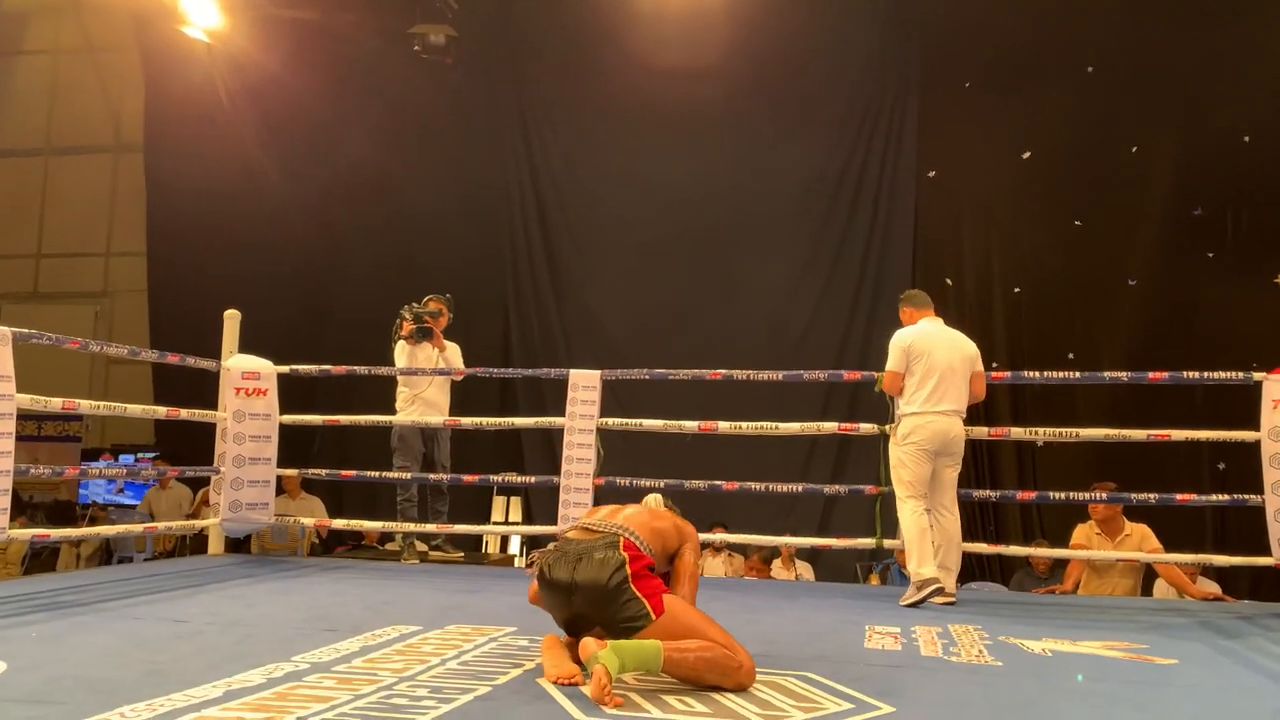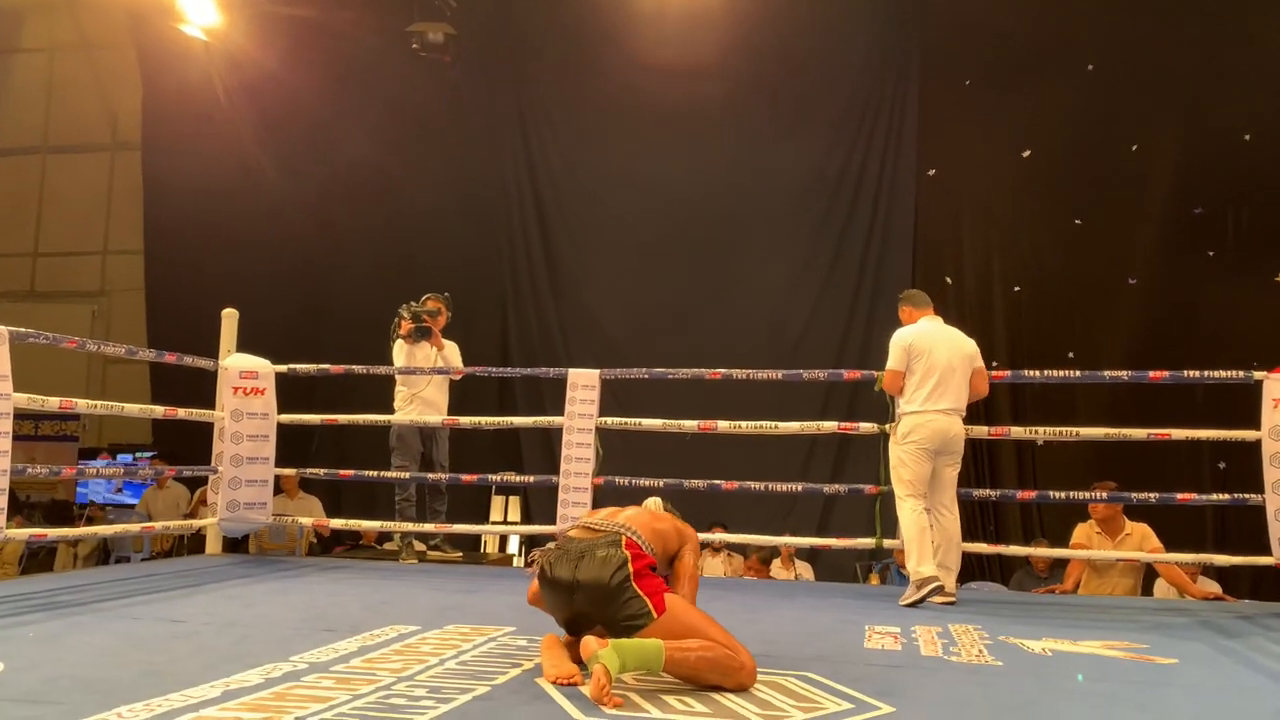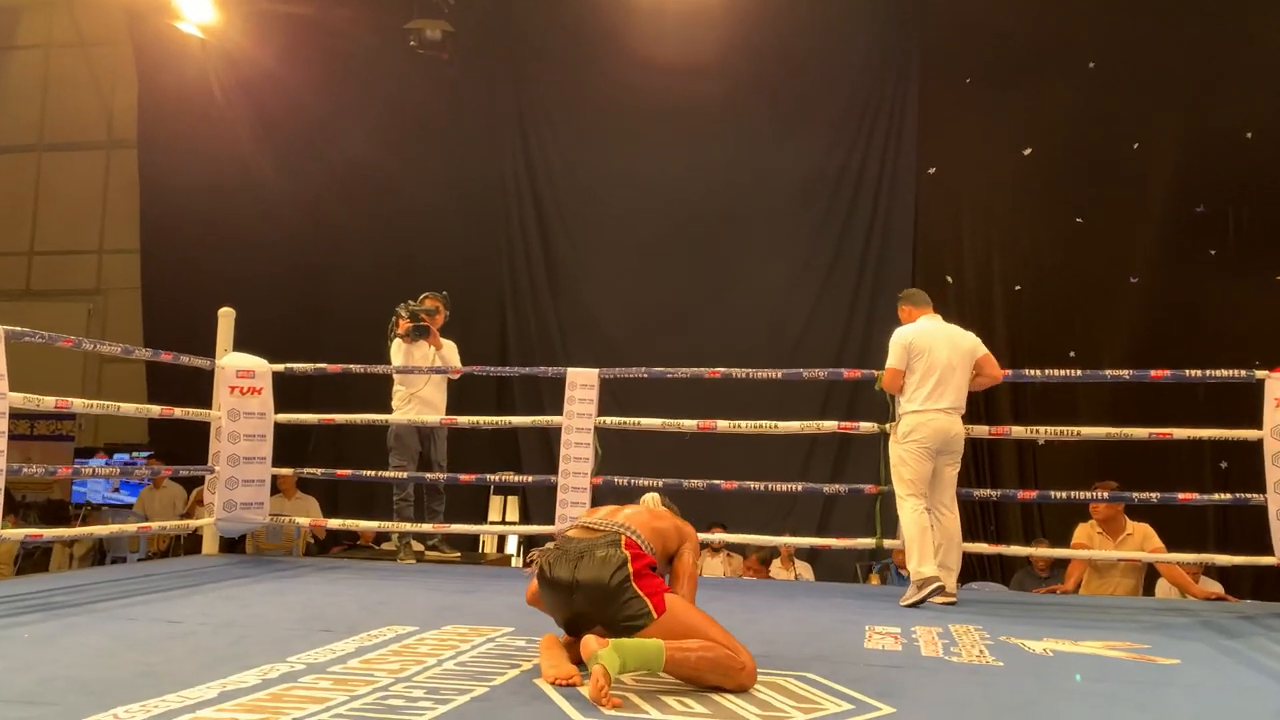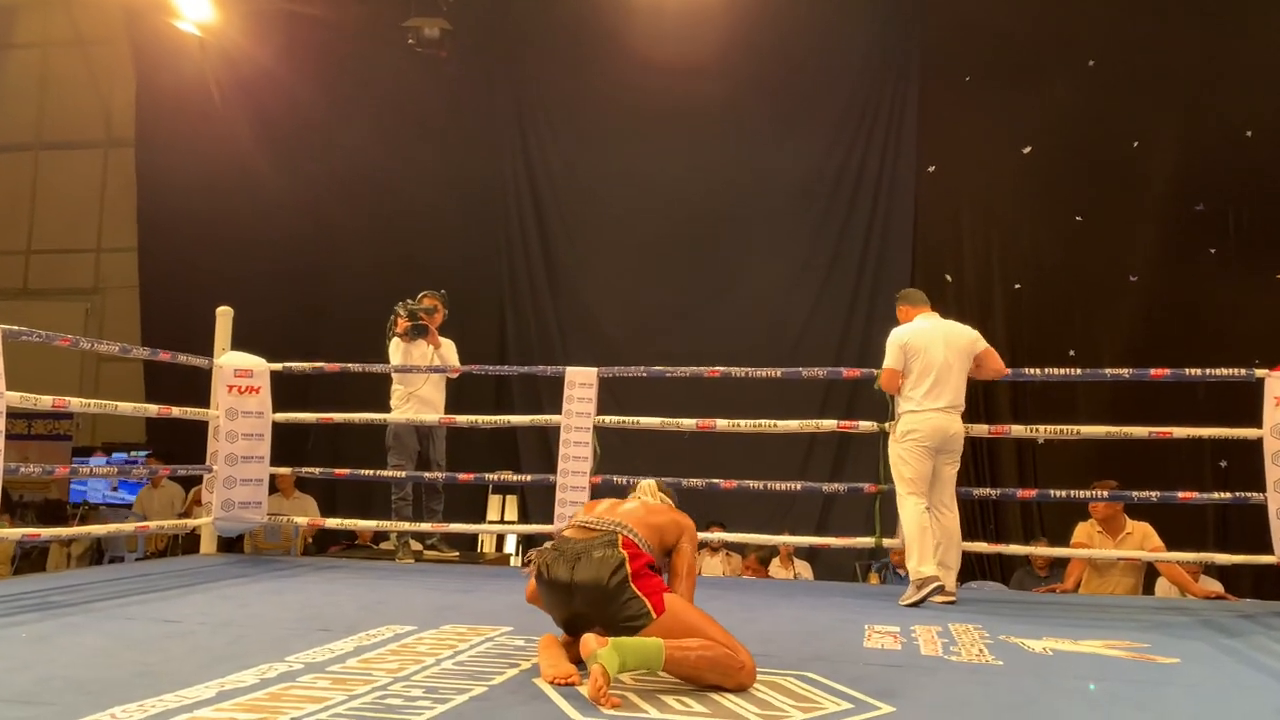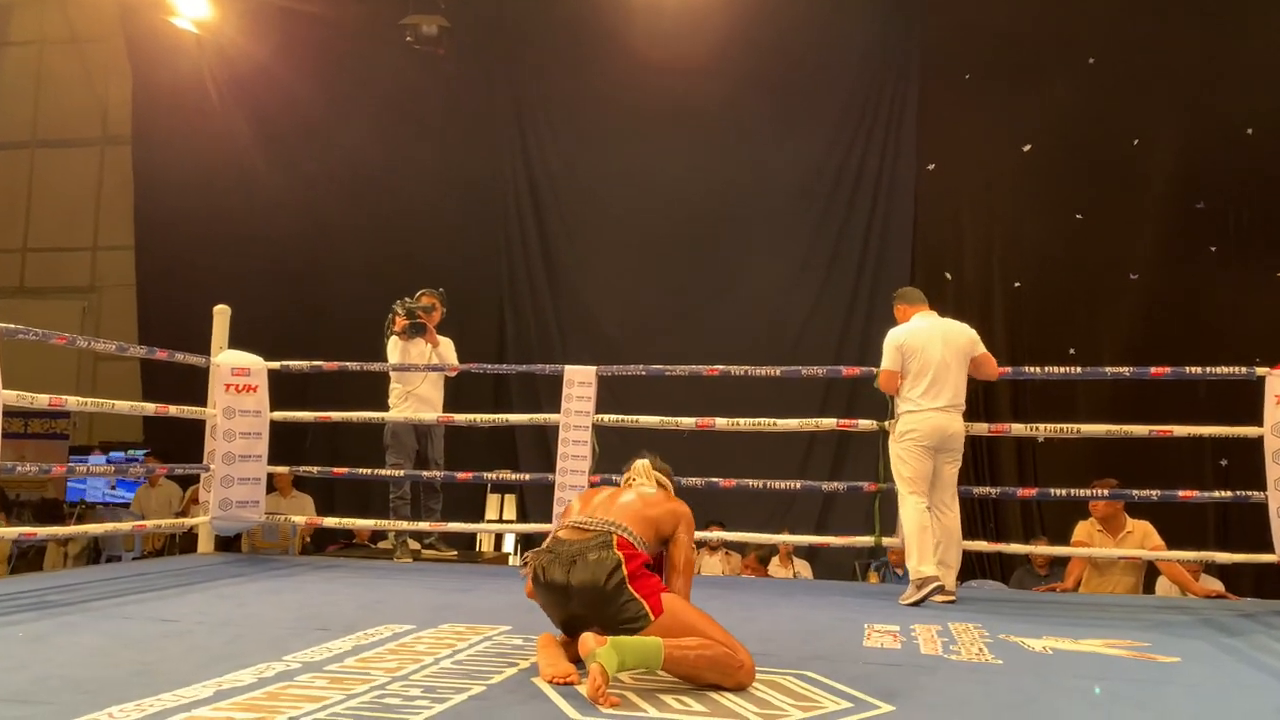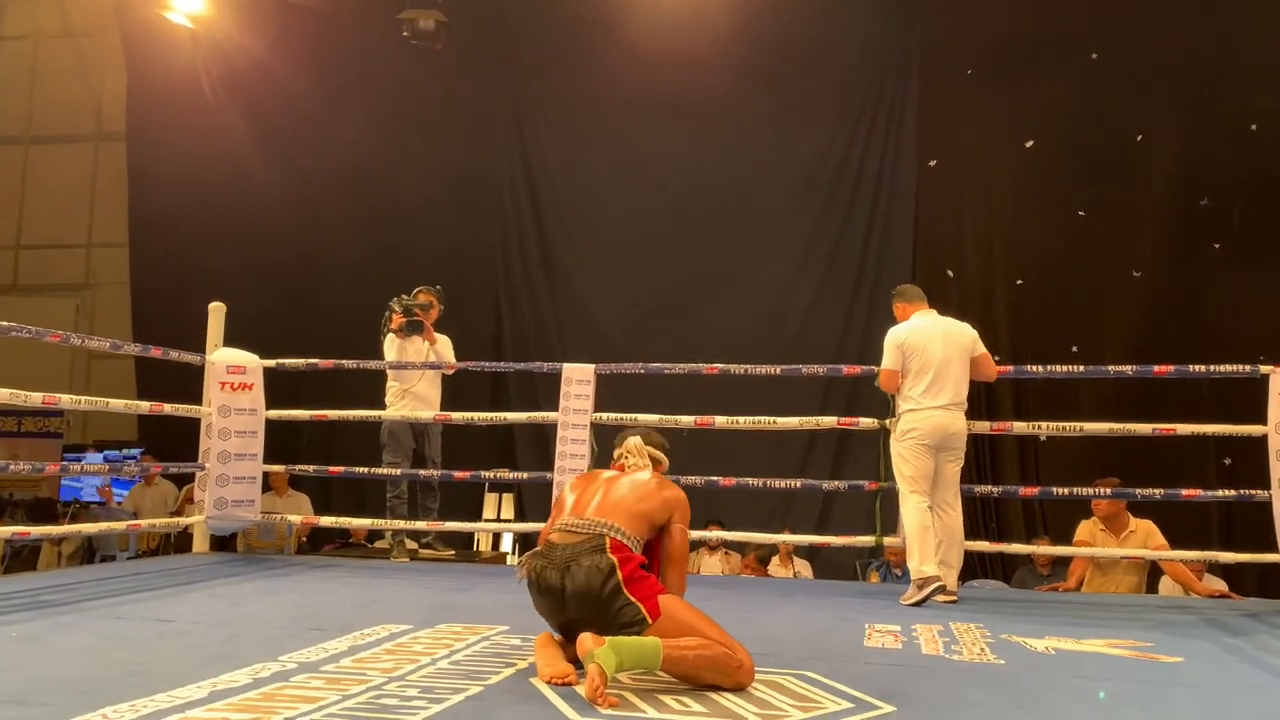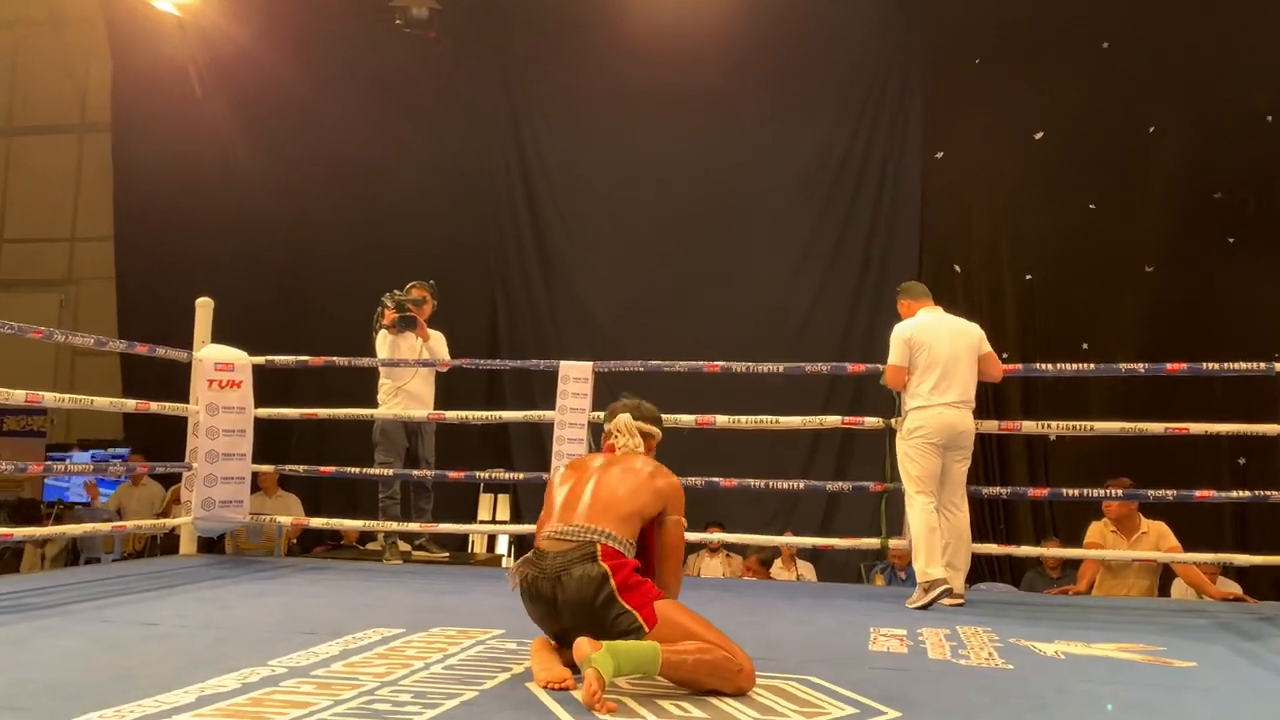
dt=0.1s
person 1, frame 1
left shoulder: (905, 336)
right shoulder: (965, 342)
left elbow: (890, 386)
right elbow: (978, 392)
left hip: (916, 426)
right hip: (953, 428)
left knee: (911, 501)
right knee: (945, 506)
left ankle: (924, 576)
right ankle: (947, 585)
person 1, frame 2
left shoulder: (906, 335)
right shoulder: (965, 340)
left elbow: (891, 385)
right elbow: (981, 389)
left hip: (916, 425)
right hip: (953, 427)
left knee: (911, 501)
right knee: (945, 506)
left ankle: (923, 575)
right ankle: (946, 584)
person 1, frame 3
left shoulder: (905, 333)
right shoulder: (965, 337)
left elbow: (890, 383)
right elbow: (995, 375)
left hip: (917, 424)
right hip: (952, 425)
left knee: (912, 500)
right knee: (945, 504)
left ankle: (925, 575)
right ankle: (948, 584)
person 1, frame 4
left shoulder: (902, 333)
right shoulder: (964, 333)
left elbow: (887, 383)
right elbow: (998, 367)
left hip: (916, 423)
right hip: (952, 424)
left knee: (913, 499)
right knee: (945, 503)
left ankle: (925, 575)
right ankle: (947, 583)
person 1, frame 5
left shoulder: (899, 334)
right shoulder: (963, 331)
left elbow: (886, 384)
right elbow: (991, 372)
left hip: (915, 422)
right hip: (952, 423)
left knee: (913, 499)
right knee: (946, 503)
left ankle: (924, 574)
right ankle: (947, 582)
person 1, frame 6
left shoulder: (900, 332)
right shoulder: (963, 330)
left elbow: (887, 383)
right elbow: (990, 373)
left hip: (917, 421)
right hip: (954, 422)
left knee: (914, 498)
right knee: (948, 502)
left ankle: (925, 575)
right ankle: (948, 582)
person 1, frame 7
left shoulder: (906, 329)
right shoulder: (969, 328)
left elbow: (893, 381)
right elbow: (995, 373)
left hip: (923, 419)
right hip: (962, 419)
left knee: (921, 498)
right knee: (955, 502)
left ankle: (932, 577)
right ankle: (955, 584)
person 2, frame 1
left shoulder: (451, 348)
right shoulder: (405, 344)
left elbow: (459, 374)
right elbow: (405, 378)
left wrist: (440, 346)
right wrist: (410, 342)
left hip: (439, 423)
right hip: (409, 421)
left knee: (440, 483)
right knee: (408, 484)
left ankle: (438, 539)
right ankle: (408, 543)
person 2, frame 2
left shoulder: (449, 347)
right shoulder: (404, 343)
left elbow: (458, 373)
right elbow: (403, 378)
left wrist: (438, 345)
right wrist: (408, 341)
left hip: (437, 422)
right hip: (407, 420)
left knee: (438, 482)
right knee: (406, 484)
left ankle: (436, 539)
right ankle: (406, 542)
person 2, frame 3
left shoulder: (447, 346)
right shoulder: (401, 342)
left elbow: (456, 372)
right elbow: (401, 377)
left wrist: (437, 345)
right wrist: (406, 340)
right hip: (405, 420)
left knee: (436, 482)
right knee: (404, 484)
left ankle: (434, 539)
right ankle: (404, 543)
person 2, frame 4
left shoulder: (446, 345)
right shoulder: (400, 341)
left elbow: (454, 372)
right elbow: (400, 376)
left wrist: (435, 344)
right wrist: (405, 340)
right hip: (404, 419)
left knee: (435, 482)
right knee: (402, 483)
left ankle: (432, 538)
right ankle: (403, 542)
person 2, frame 5
left shoulder: (444, 343)
right shoulder: (398, 339)
left elbow: (453, 370)
right elbow: (398, 375)
left wrist: (433, 342)
right wrist: (403, 338)
left hip: (432, 419)
right hip: (402, 418)
left knee: (433, 480)
right knee: (400, 482)
left ankle: (431, 537)
right ankle: (401, 541)
person 2, frame 6
left shoulder: (441, 341)
right shoulder: (395, 337)
left elbow: (450, 368)
right elbow: (395, 373)
left wrist: (431, 340)
right wrist: (400, 336)
left hip: (429, 417)
right hip: (399, 416)
left knee: (430, 479)
right knee: (397, 481)
left ankle: (428, 537)
right ankle: (398, 541)
person 2, frame 7
left shoulder: (435, 337)
right shoulder: (387, 333)
left elbow: (445, 364)
right elbow: (387, 370)
left wrist: (424, 336)
right wrist: (392, 332)
right hip: (392, 414)
left knee: (424, 479)
right knee: (390, 481)
left ankle: (422, 538)
right ankle: (390, 542)
person 3, frame 1
left shoulder: (599, 513)
right shoulder: (683, 529)
right elbow: (682, 607)
left hip: (555, 572)
right hip: (612, 573)
right knee: (740, 670)
left ankle: (565, 647)
right ankle: (613, 653)
person 3, frame 2
left shoulder: (599, 514)
right shoulder: (683, 531)
right elbow: (682, 608)
right hip: (613, 570)
right knee: (741, 670)
left ankle: (563, 647)
right ankle: (612, 652)
person 3, frame 3
left shoulder: (597, 513)
right shoulder: (682, 529)
right elbow: (681, 608)
left hip: (555, 571)
right hip: (613, 571)
right knee: (741, 670)
left ankle: (563, 648)
right ankle: (614, 651)
person 3, frame 4
left shoulder: (593, 507)
right shoulder: (680, 521)
right elbow: (679, 601)
left hip: (554, 570)
right hip: (611, 570)
right knee: (741, 669)
left ankle: (561, 647)
right ankle: (613, 650)
person 3, frame 5
left shoulder: (586, 496)
right shoulder: (677, 507)
right elbow: (678, 597)
left hip: (549, 574)
right hip: (608, 569)
right knee: (740, 668)
left ankle: (561, 648)
right ankle: (612, 651)
person 3, frame 6
left shoulder: (578, 483)
right shoulder: (671, 492)
right elbow: (672, 587)
left hip: (545, 576)
right hip: (603, 572)
right knee: (739, 668)
left ankle: (557, 647)
right ankle: (610, 651)
person 3, frame 7
left shoulder: (566, 470)
right shoulder: (663, 479)
right elbow: (668, 585)
left hip: (537, 588)
right hip: (598, 581)
right knee: (739, 673)
left ankle: (556, 650)
right ankle: (608, 656)
person 4, frame 1
left shoulder: (1141, 532)
right shoulder: (1083, 531)
left elbow: (1163, 564)
right elbow: (1078, 560)
left wrist: (1196, 592)
right wrist: (1068, 586)
person 4, frame 2
left shoulder: (1142, 532)
right shoulder: (1084, 530)
left elbow: (1163, 564)
right elbow: (1078, 559)
left wrist: (1197, 592)
right wrist: (1068, 585)
person 4, frame 3
left shoulder: (1143, 532)
right shoulder: (1085, 530)
left elbow: (1165, 564)
right elbow: (1079, 559)
left wrist: (1198, 592)
right wrist: (1069, 585)
person 4, frame 4
left shoulder: (1143, 531)
right shoulder: (1085, 529)
left elbow: (1165, 563)
right elbow: (1079, 558)
left wrist: (1198, 591)
right wrist: (1068, 585)
person 4, frame 5
left shoulder: (1143, 529)
right shoulder: (1085, 528)
left elbow: (1165, 562)
right elbow: (1079, 557)
left wrist: (1199, 589)
right wrist: (1069, 583)
person 4, frame 6
left shoulder: (1146, 529)
right shoulder: (1087, 527)
left elbow: (1168, 561)
right elbow: (1082, 556)
left wrist: (1202, 589)
right wrist: (1071, 583)
person 4, frame 7
left shoulder: (1158, 530)
right shoulder: (1098, 529)
left elbow: (1181, 563)
right elbow: (1092, 559)
left wrist: (1215, 592)
right wrist: (1081, 586)
